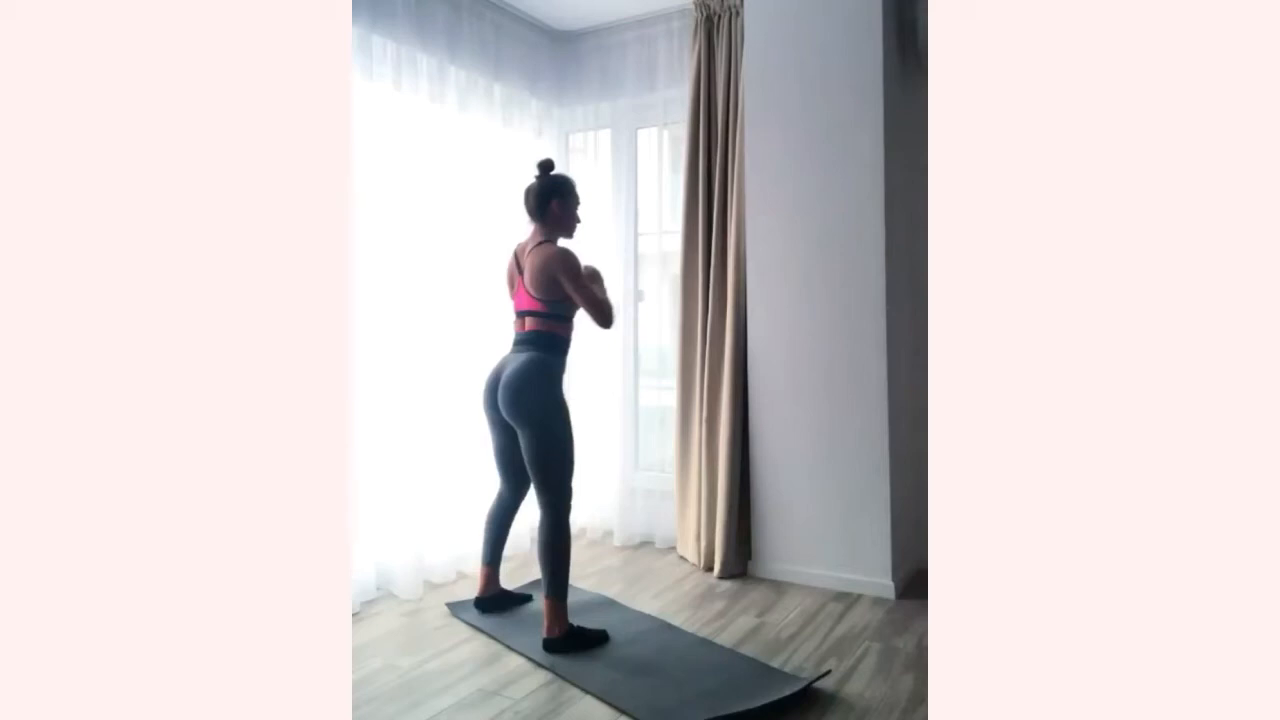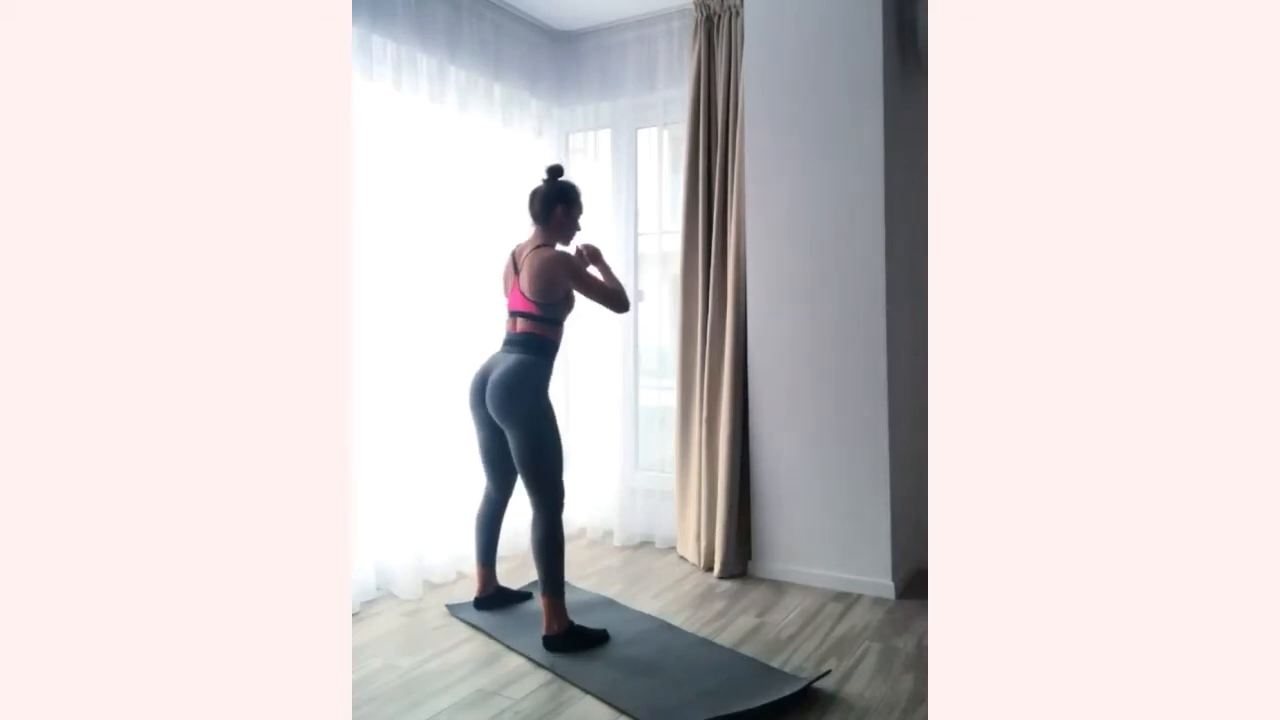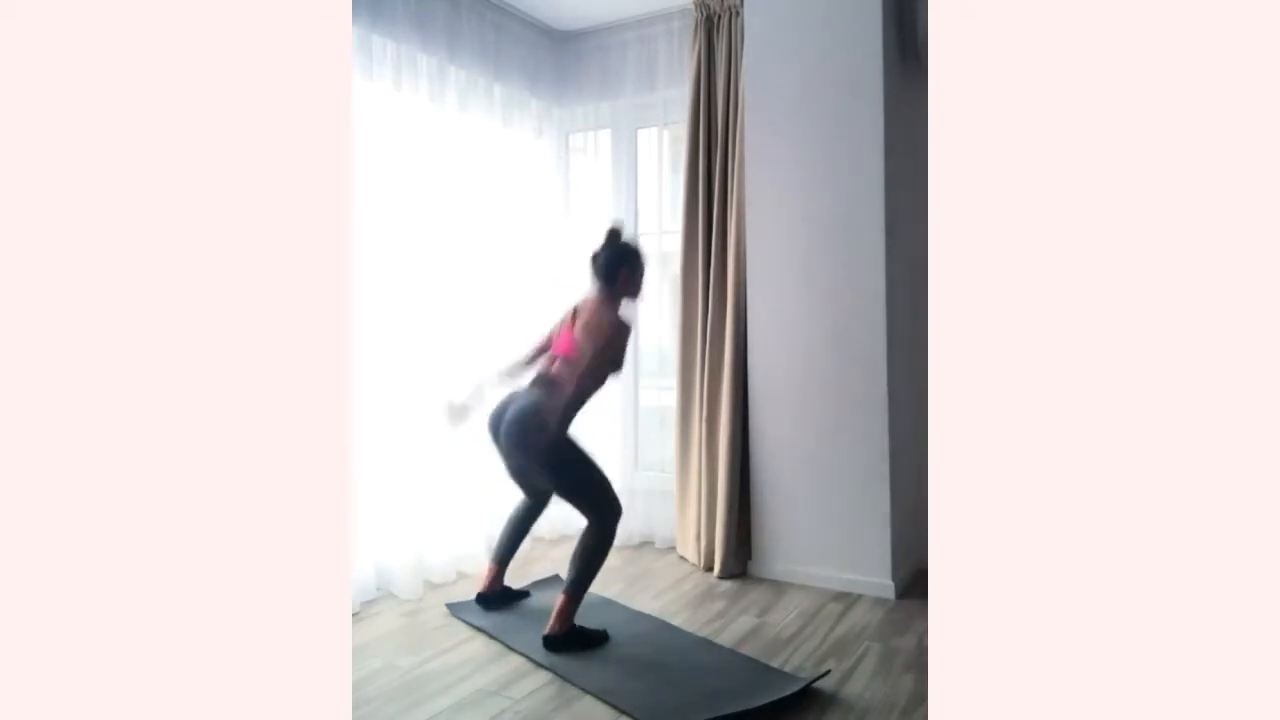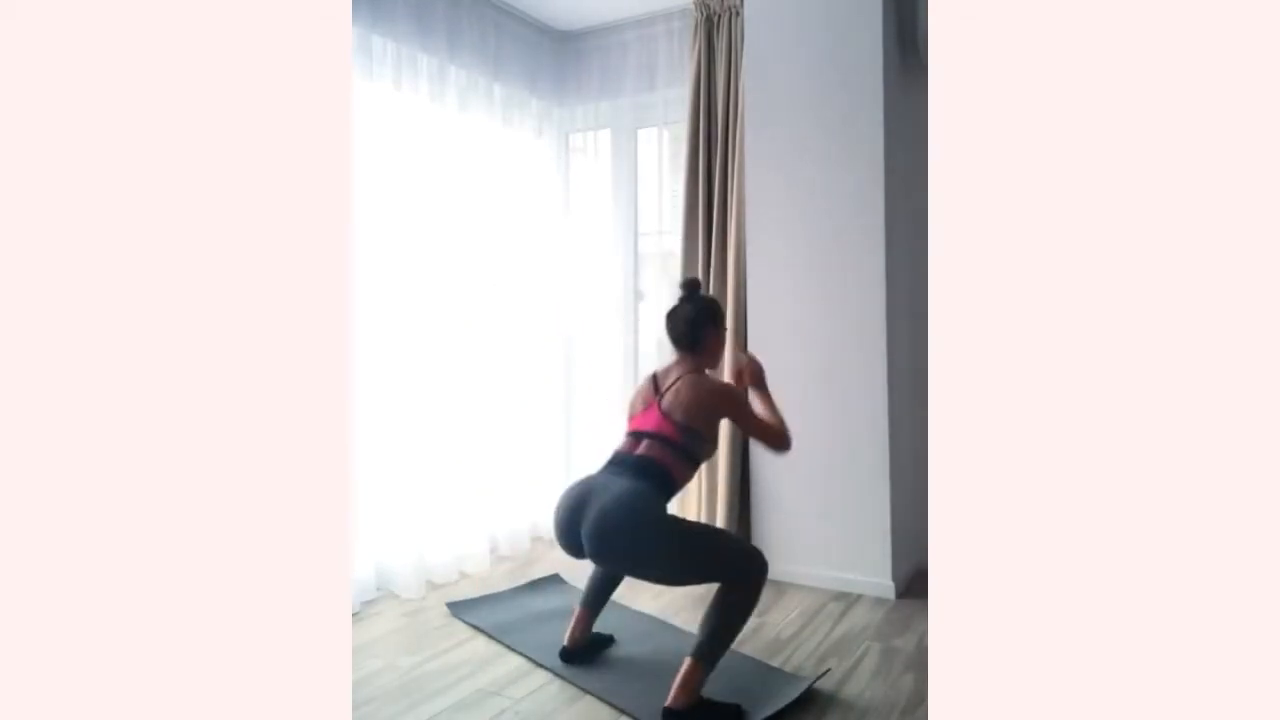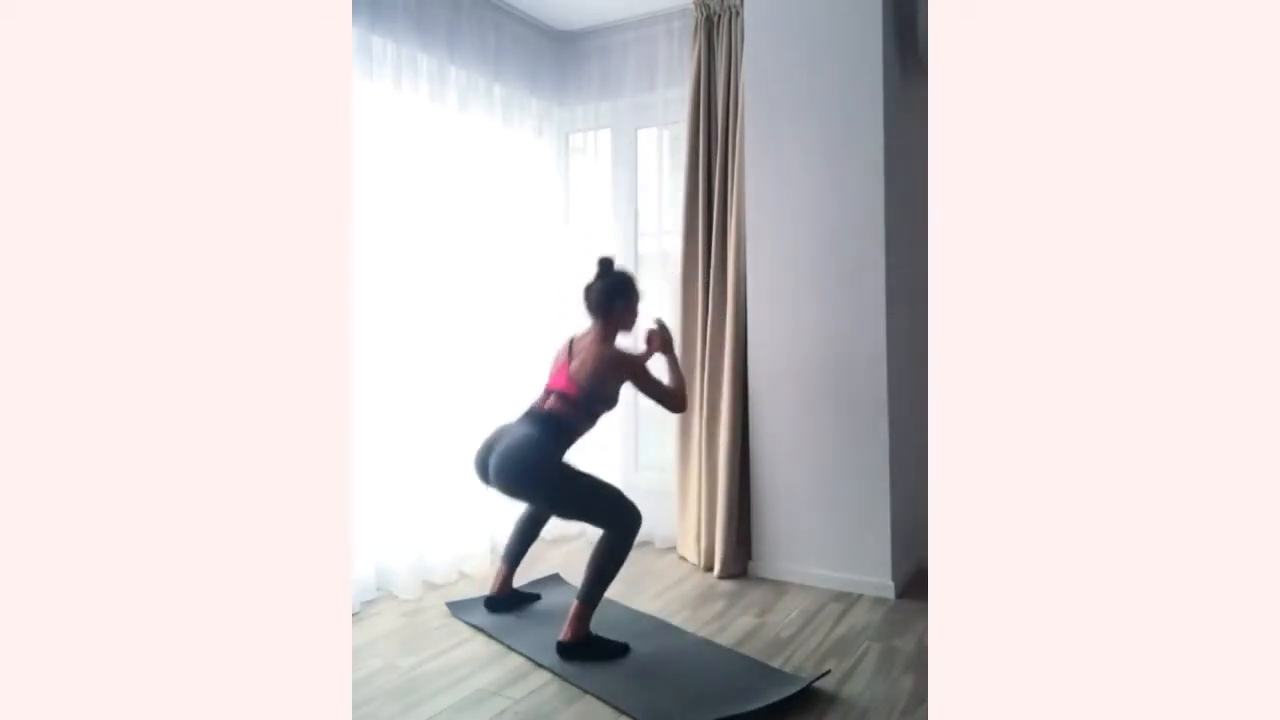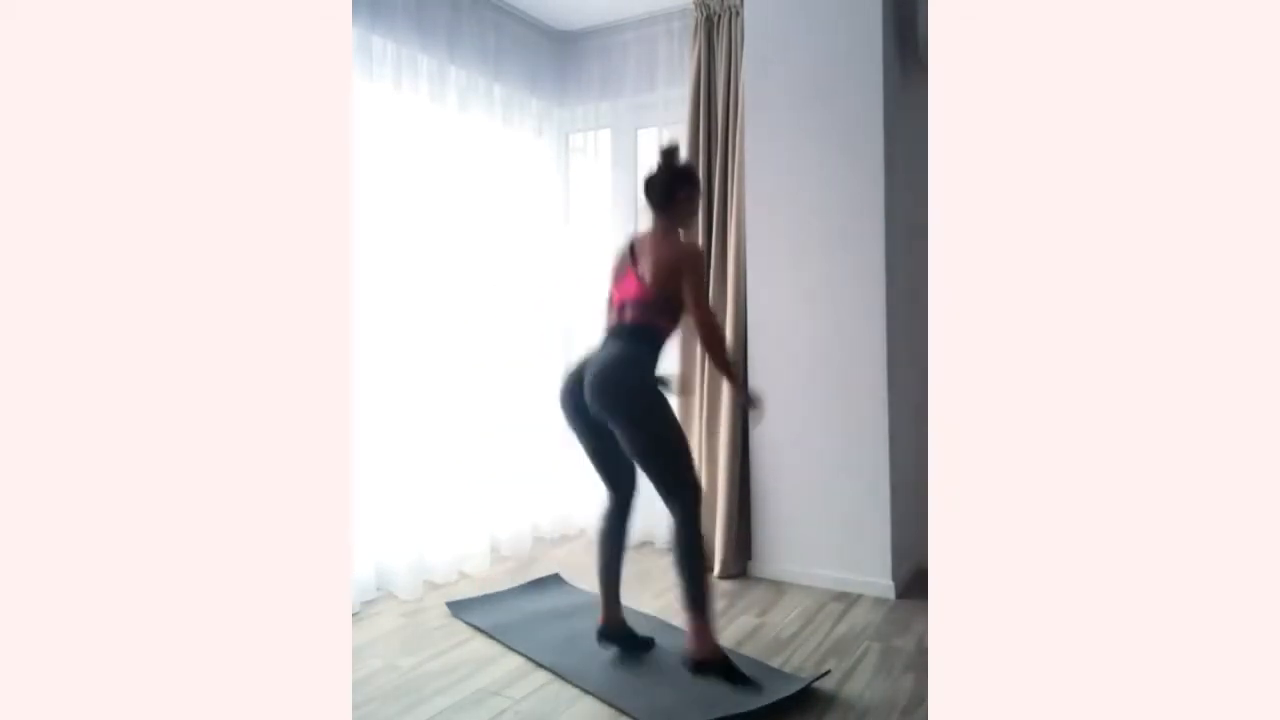
dt=0.7s
person 1, frame 1
left shoulder: (517, 257)
right shoulder: (558, 257)
right elbow: (604, 318)
left wrist: (578, 283)
right wrist: (595, 280)
left hip: (501, 378)
right hip: (534, 384)
left knee: (512, 488)
right knee: (555, 504)
left ankle: (488, 587)
right ankle: (557, 627)
person 1, frame 2
left shoulder: (515, 256)
right shoulder: (555, 260)
right elbow: (619, 303)
left wrist: (576, 266)
right wrist: (597, 261)
left hip: (487, 377)
right hip: (521, 385)
left knee: (497, 488)
right knee: (548, 504)
left ankle: (486, 587)
right ankle: (556, 626)
person 1, frame 3
left shoulder: (572, 315)
right shoulder: (614, 327)
left elbow: (531, 358)
right elbow: (582, 375)
right wrist: (550, 423)
left hip: (505, 416)
right hip: (536, 424)
left knee: (536, 496)
right knee: (606, 512)
left ankle: (491, 584)
right ankle: (561, 627)
person 1, frame 4
left shoulder: (646, 385)
right shoulder: (713, 392)
right elbow: (780, 440)
right wrist: (755, 386)
left hip: (572, 511)
right hip: (623, 520)
right knee: (749, 569)
left ankle: (576, 637)
person 1, frame 5
left shoulder: (573, 344)
right shoulder: (616, 358)
right elbow: (677, 402)
left wrist: (645, 356)
right wrist: (669, 354)
left hip: (494, 450)
right hip: (524, 462)
left knee: (545, 498)
right knee: (623, 519)
left ankle: (500, 589)
right ankle: (575, 633)
person 1, frame 6
left shoulder: (627, 252)
right shoulder: (683, 255)
right elbow: (709, 334)
right wrist: (739, 387)
left hip: (581, 380)
right hip: (624, 384)
left knee: (621, 494)
right knee: (686, 504)
left ankle: (611, 620)
right ankle: (702, 647)
